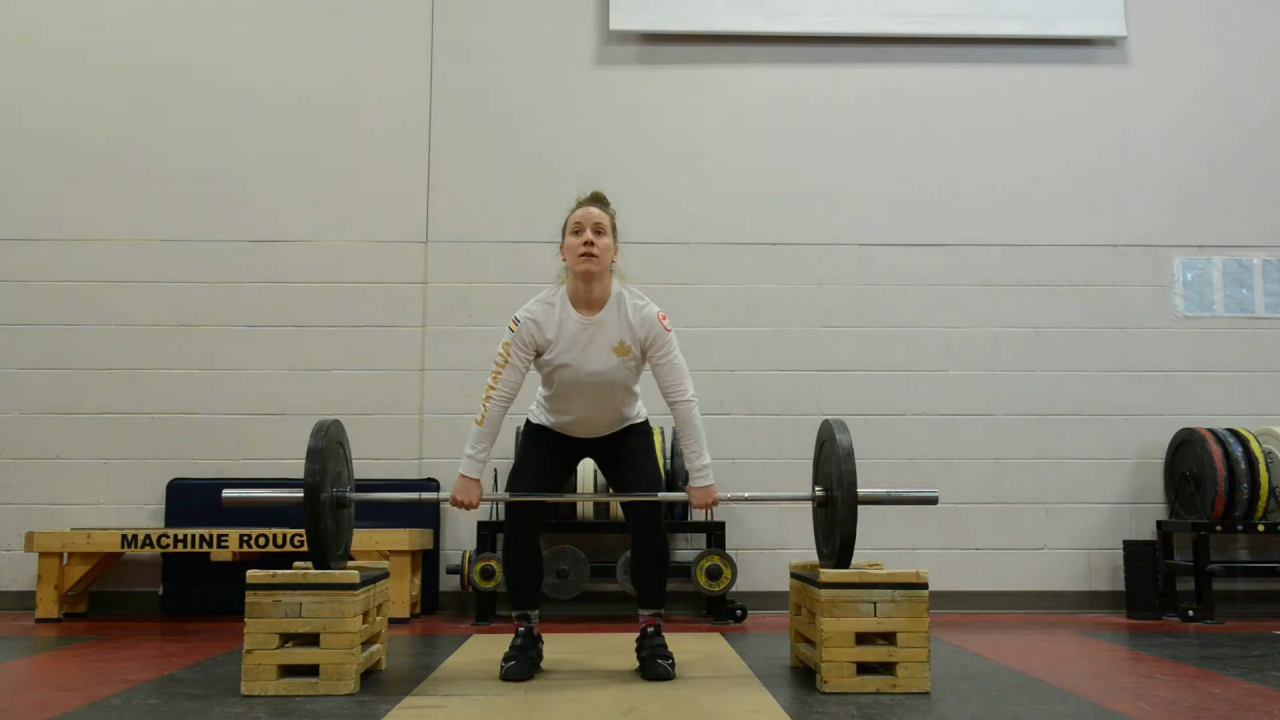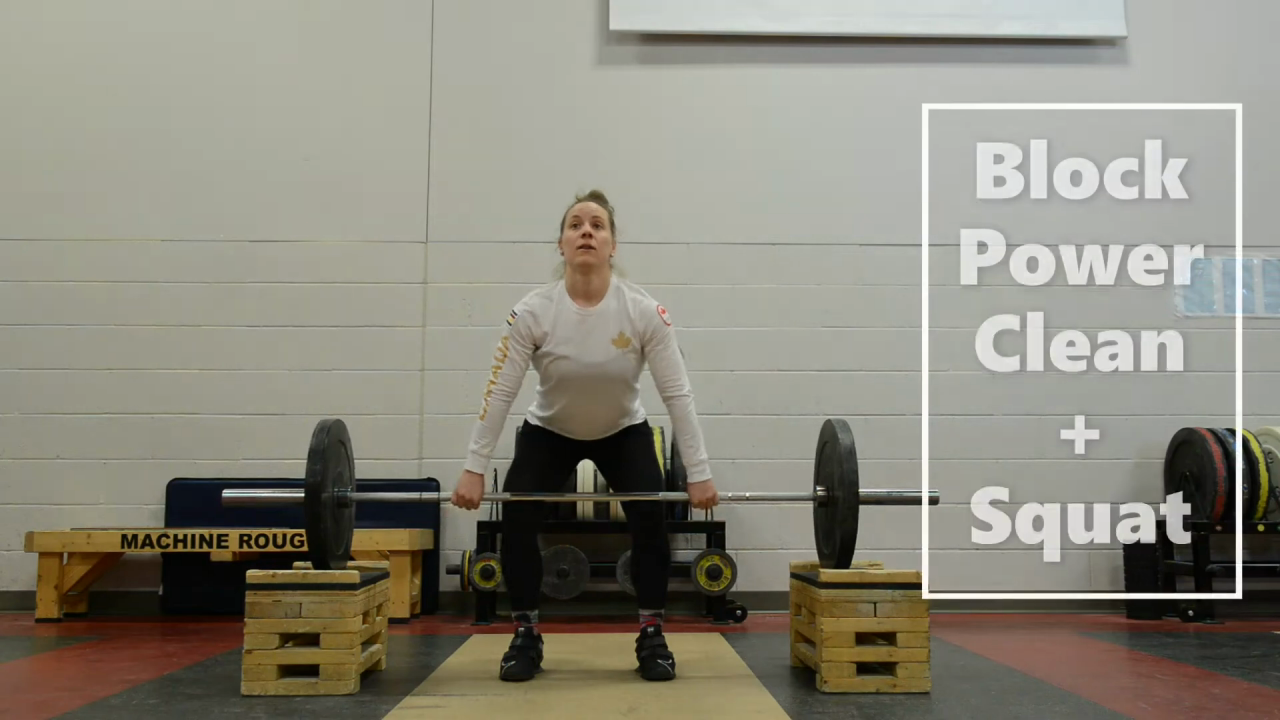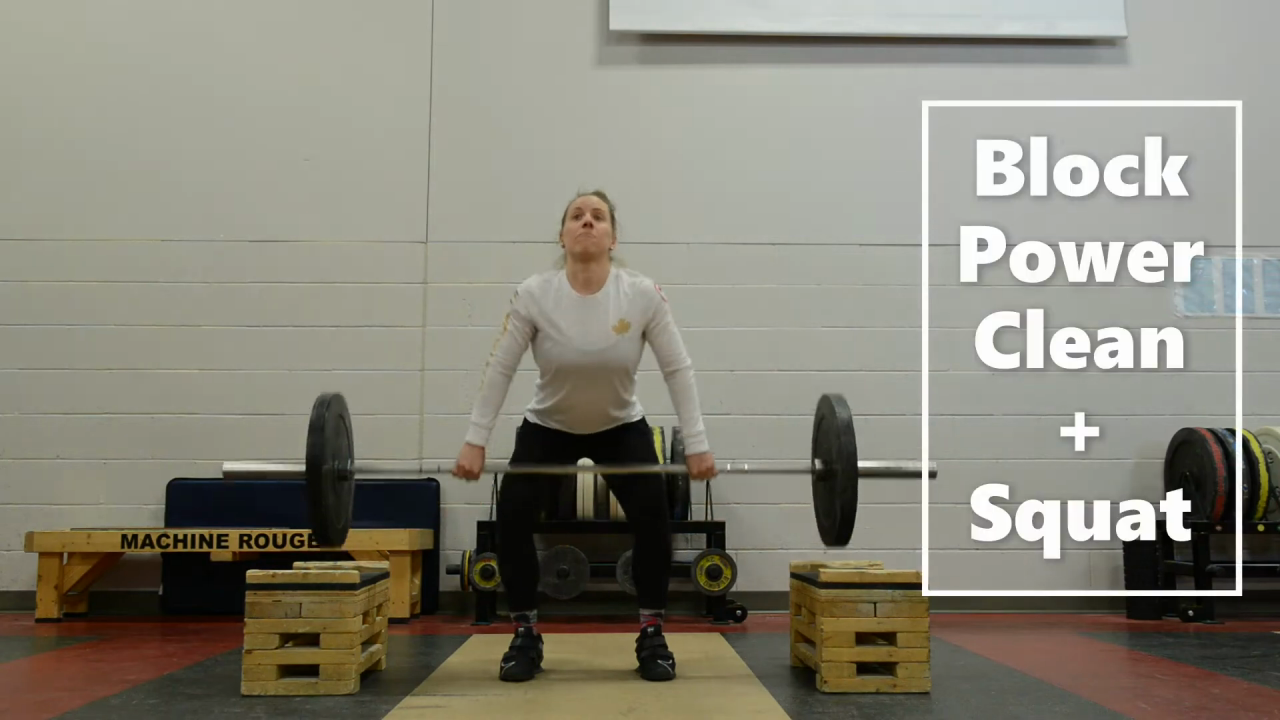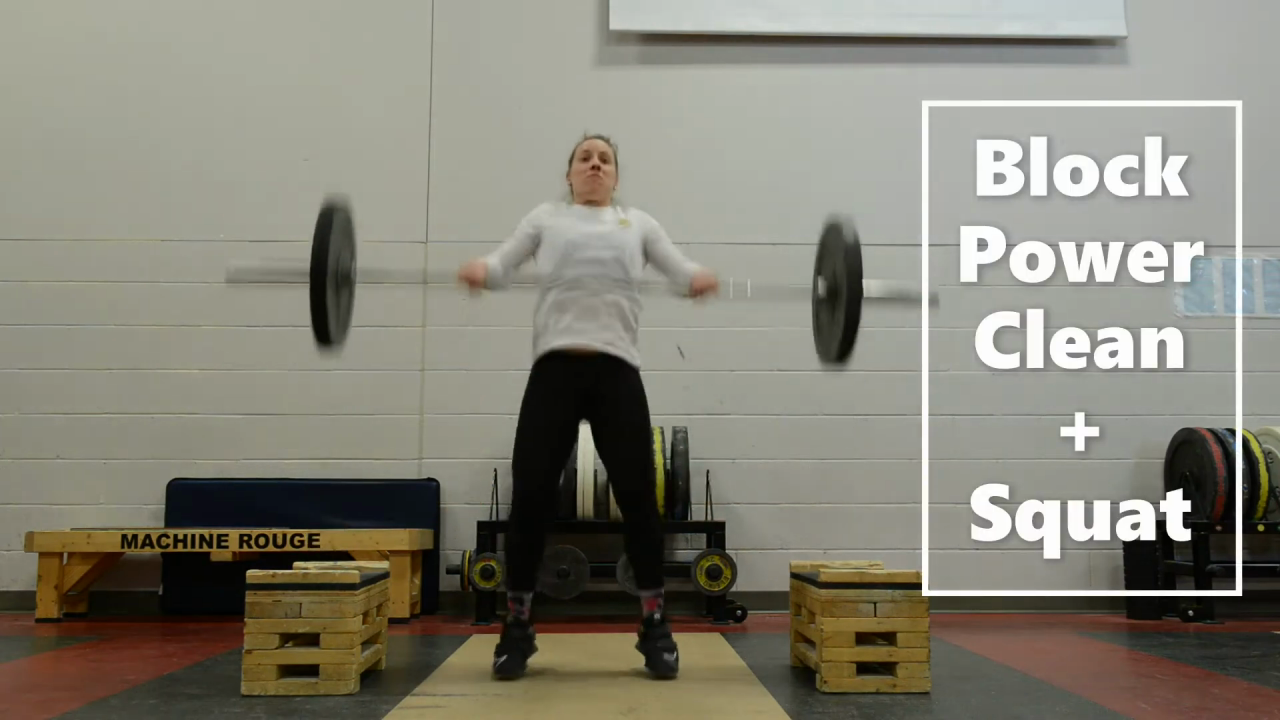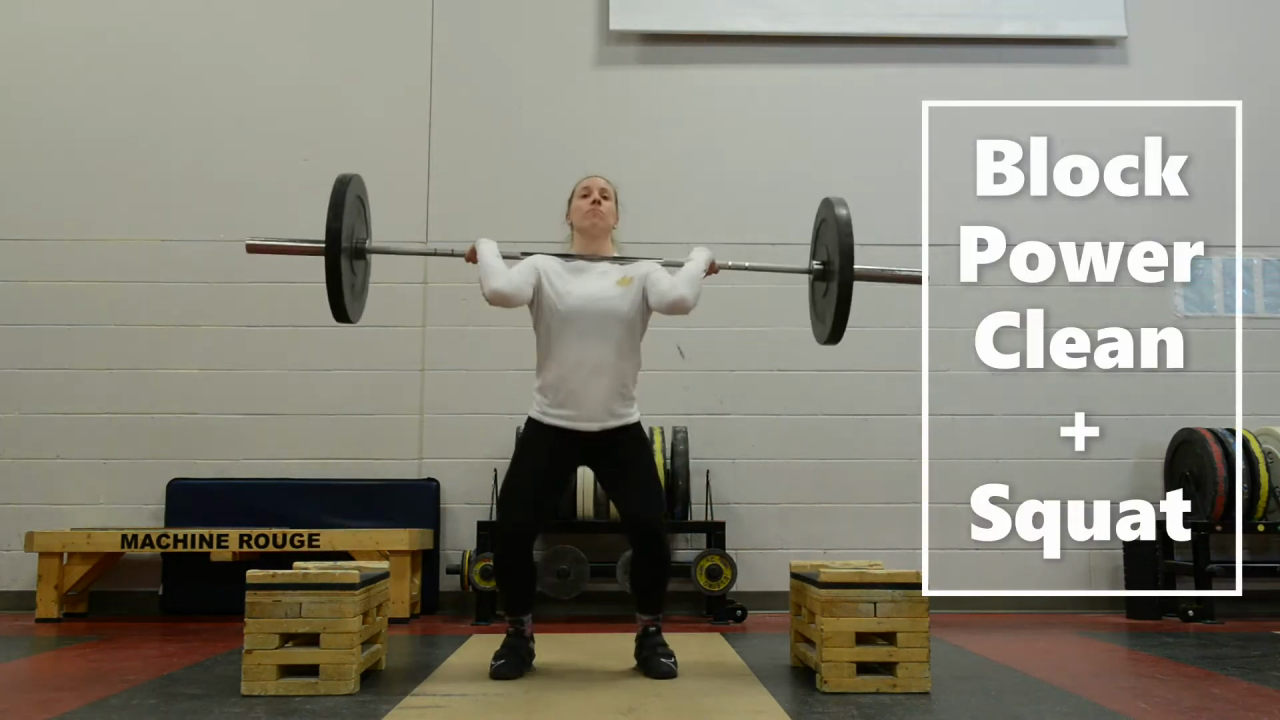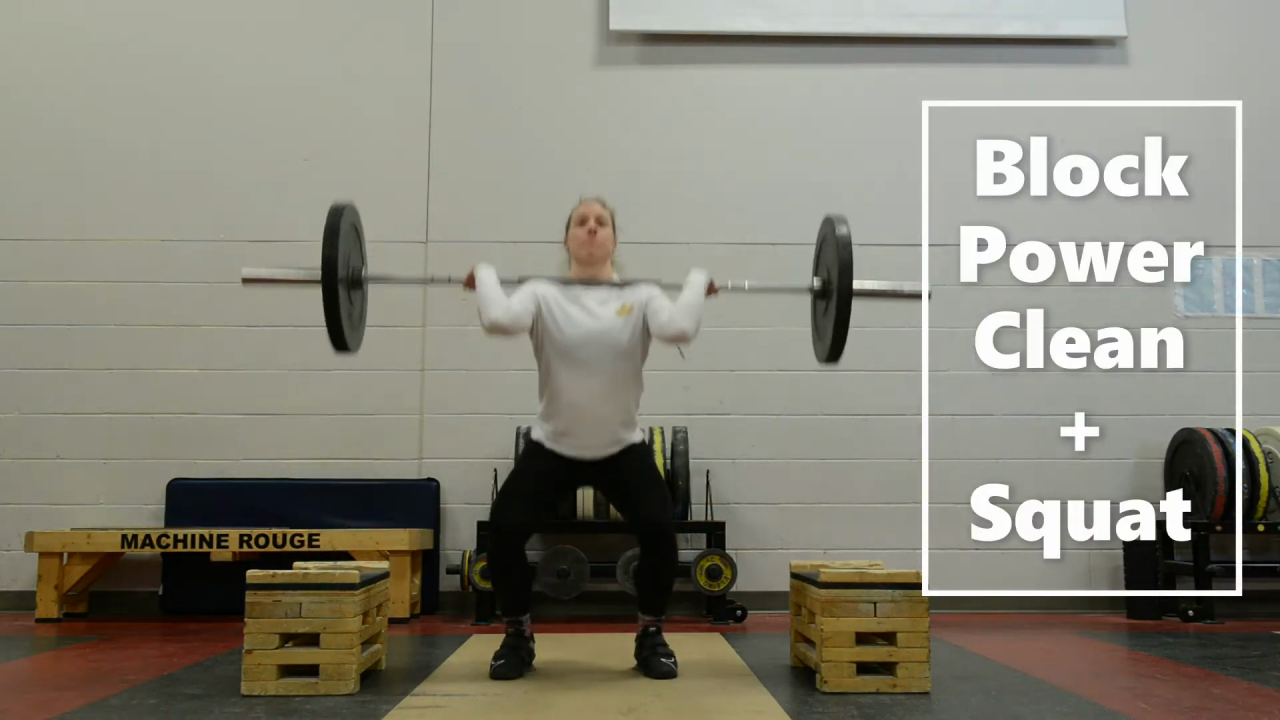
dt=0.4s
person 1, frame 1
left shoulder: (645, 316)
right shoulder: (535, 317)
left elbow: (681, 397)
right elbow: (497, 395)
left wrist: (701, 477)
right wrist: (469, 472)
left hip: (625, 431)
right hip: (550, 432)
left knee: (649, 518)
right knee: (520, 517)
left ankle: (652, 636)
right ankle: (526, 637)
person 1, frame 2
left shoulder: (644, 311)
right shoulder: (533, 311)
left elbow: (677, 393)
right elbow: (499, 391)
left wrist: (699, 473)
right wrist: (473, 469)
left hip: (623, 433)
right hip: (548, 432)
left knee: (650, 518)
right knee: (517, 518)
left ankle: (651, 636)
right ankle: (526, 637)
person 1, frame 3
left shoulder: (643, 294)
right shoulder: (534, 294)
left elbow: (678, 369)
right elbow: (498, 371)
left wrist: (697, 444)
right wrist: (475, 440)
left hip: (621, 428)
right hip: (548, 428)
left knee: (652, 517)
right knee: (512, 518)
left ankle: (651, 634)
right ankle: (525, 636)
person 1, frame 4
left shoulder: (637, 223)
right shoulder: (546, 217)
left elbow: (681, 272)
right elbow: (501, 266)
left wrist: (699, 278)
right wrist: (480, 271)
left hip: (617, 373)
right hip: (555, 371)
left knee: (637, 499)
right knee: (532, 498)
left ankle: (654, 623)
right ankle: (518, 625)
person 1, frame 5
left shoulder: (641, 273)
right shoulder: (542, 269)
left elbow: (678, 300)
right elbow: (501, 292)
left wrist: (699, 258)
right wrist: (486, 248)
left hip: (619, 429)
right hip: (550, 426)
left knee: (650, 531)
right knee: (512, 532)
left ankle: (650, 635)
right ankle: (518, 637)
person 1, frame 6
left shoulder: (641, 296)
right shoulder: (542, 294)
left elbow: (679, 328)
right elbow: (500, 320)
left wrist: (697, 282)
right wrist: (484, 275)
left hip: (622, 448)
right hip: (552, 447)
left knee: (659, 529)
right knee: (505, 529)
left ankle: (650, 635)
right ankle: (518, 636)
